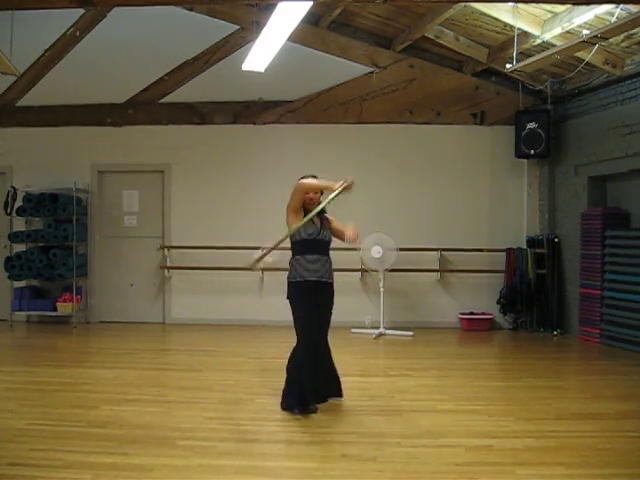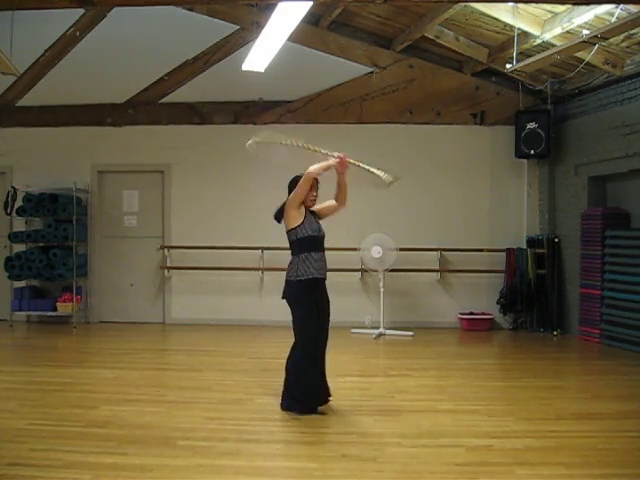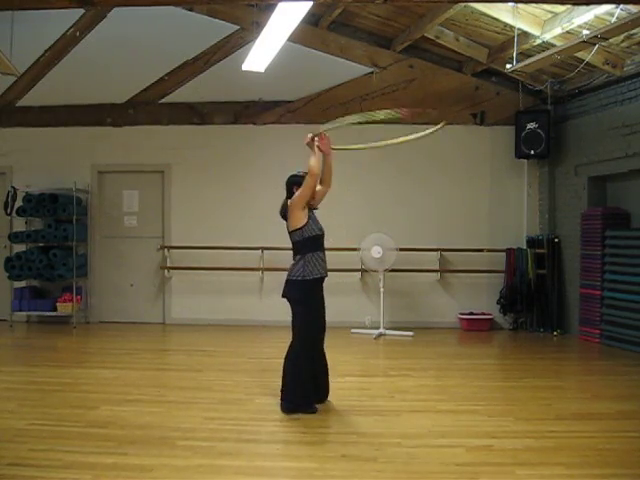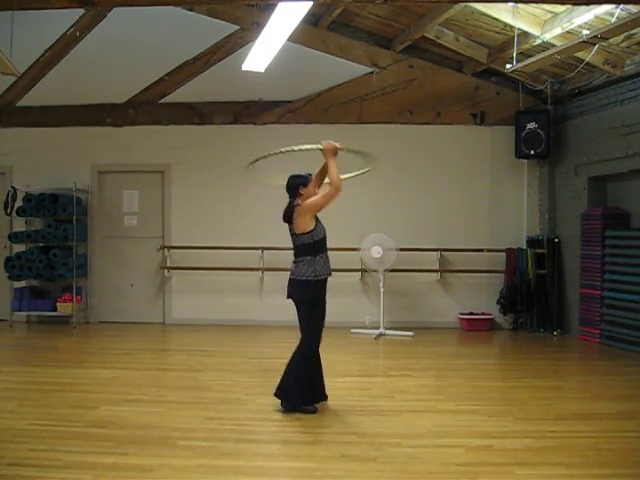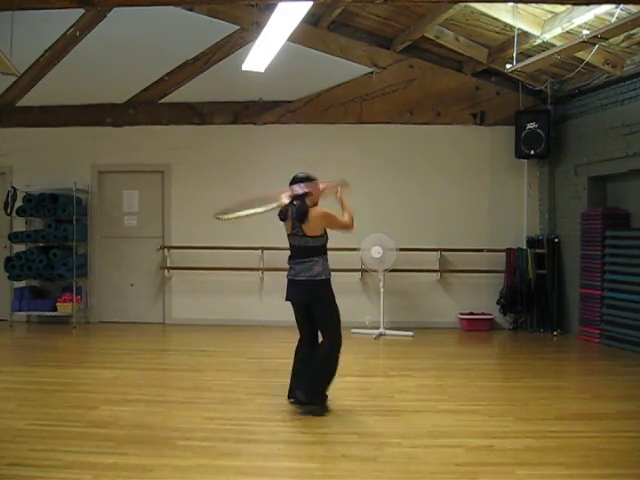
dt=0.2s
person 1, frame 1
left shoulder: (327, 220)
right shoulder: (294, 213)
left elbow: (344, 232)
right elbow: (302, 185)
left wrist: (351, 231)
right wrist: (334, 185)
left hip: (324, 286)
right hip: (300, 286)
left knee: (319, 340)
right knee: (306, 340)
left ankle: (322, 389)
right ankle: (295, 399)
person 1, frame 2
left shoulder: (314, 214)
right shoulder: (292, 209)
left elbow: (340, 202)
right elbow: (309, 174)
left wrist: (341, 174)
right wrist: (331, 162)
left hip: (317, 285)
right hip: (300, 285)
left knee: (318, 340)
right knee: (305, 341)
left ankle: (313, 394)
right ankle: (295, 400)
person 1, frame 3
left shoulder: (307, 209)
right shoulder: (295, 207)
left elbow: (325, 183)
right elbow: (313, 173)
left wrist: (326, 153)
right wrist: (314, 149)
left hip: (312, 284)
right hip: (302, 284)
left knee: (315, 339)
right knee: (302, 341)
left ankle: (312, 393)
right ankle: (293, 400)
person 1, frame 4
left shoulder: (303, 209)
right shoulder: (304, 209)
left elbow: (318, 181)
right elbow: (335, 187)
left wrist: (329, 158)
right wrist: (331, 157)
left hip: (308, 283)
right hip: (308, 284)
left knee: (311, 339)
right knee: (309, 340)
left ankle: (308, 393)
right ankle: (292, 398)
person 1, frame 5
left shoulder: (289, 213)
right shoulder: (318, 215)
left elbow: (293, 198)
right elbow: (349, 224)
left wrist: (314, 189)
right wrist: (341, 199)
left hip: (296, 283)
right hip: (316, 284)
left knee: (307, 339)
right knee: (332, 339)
left ankle: (303, 392)
right ankle: (310, 392)
